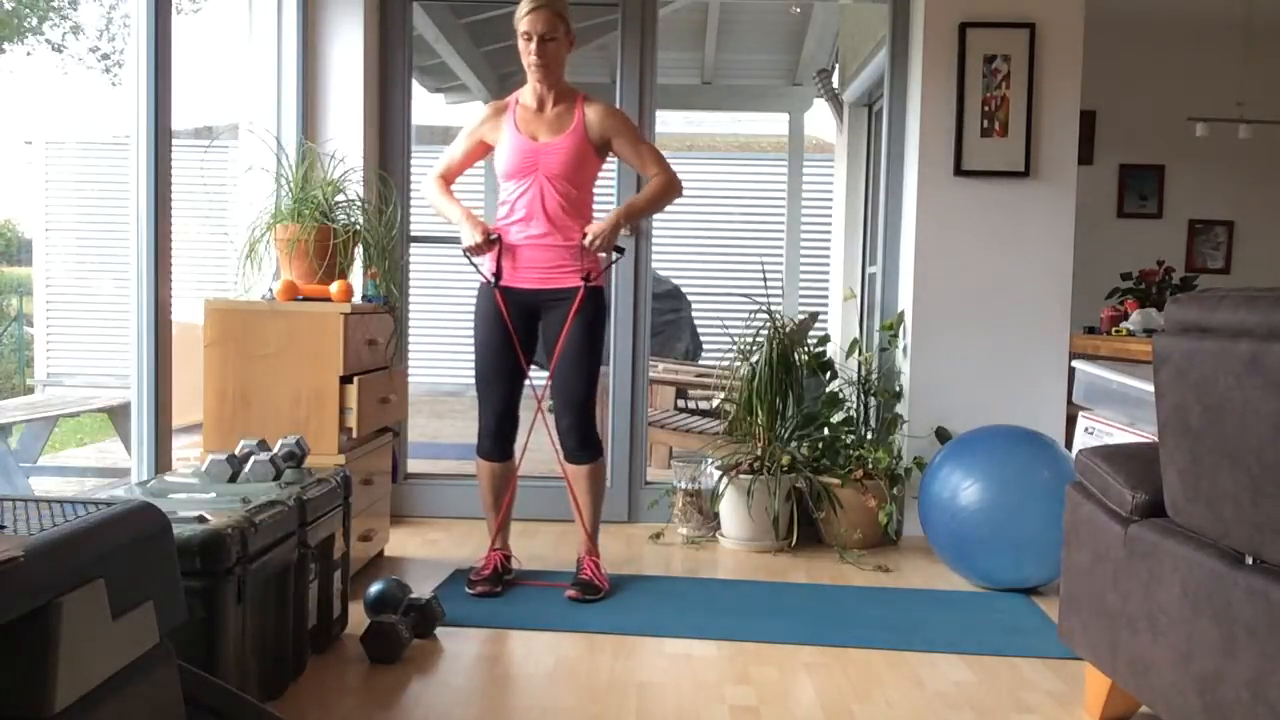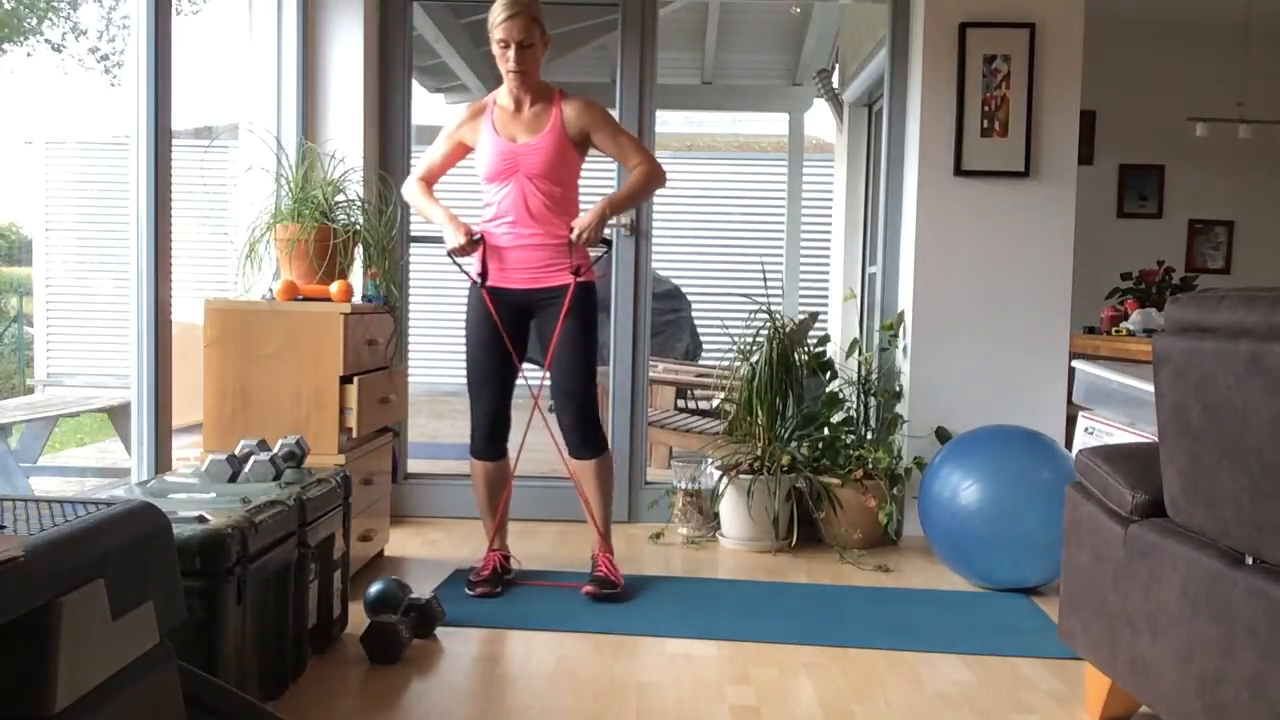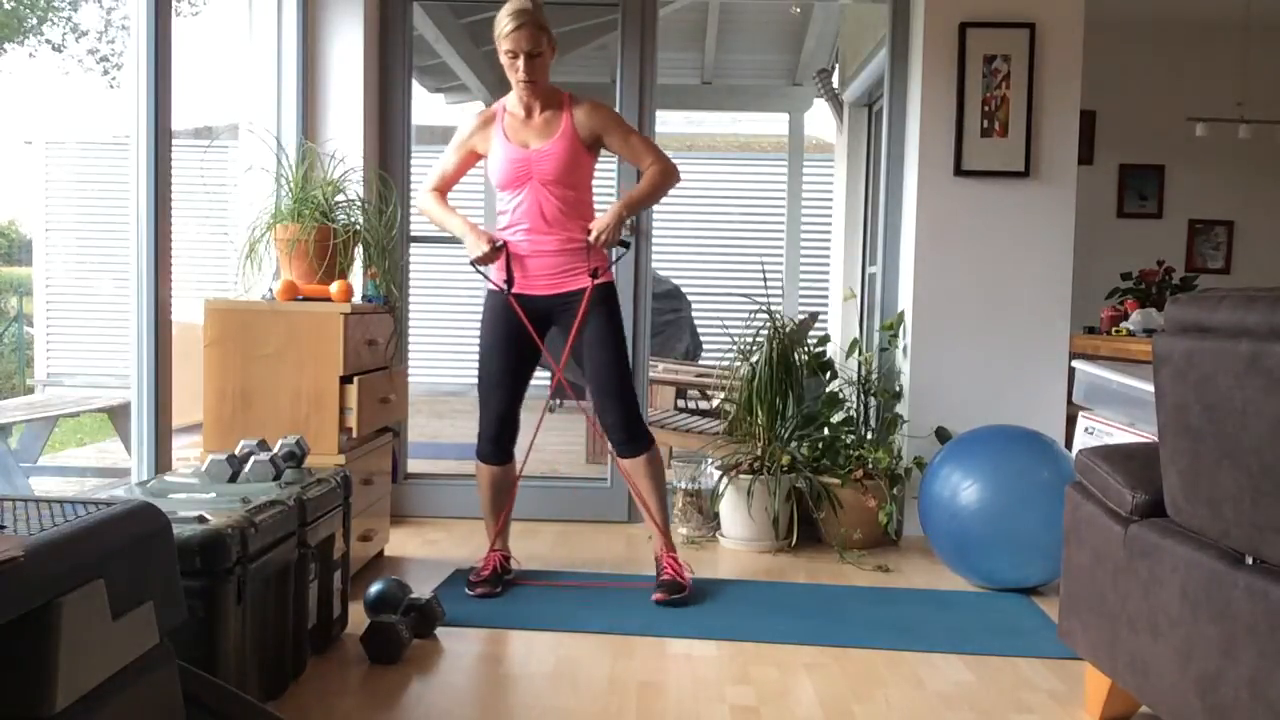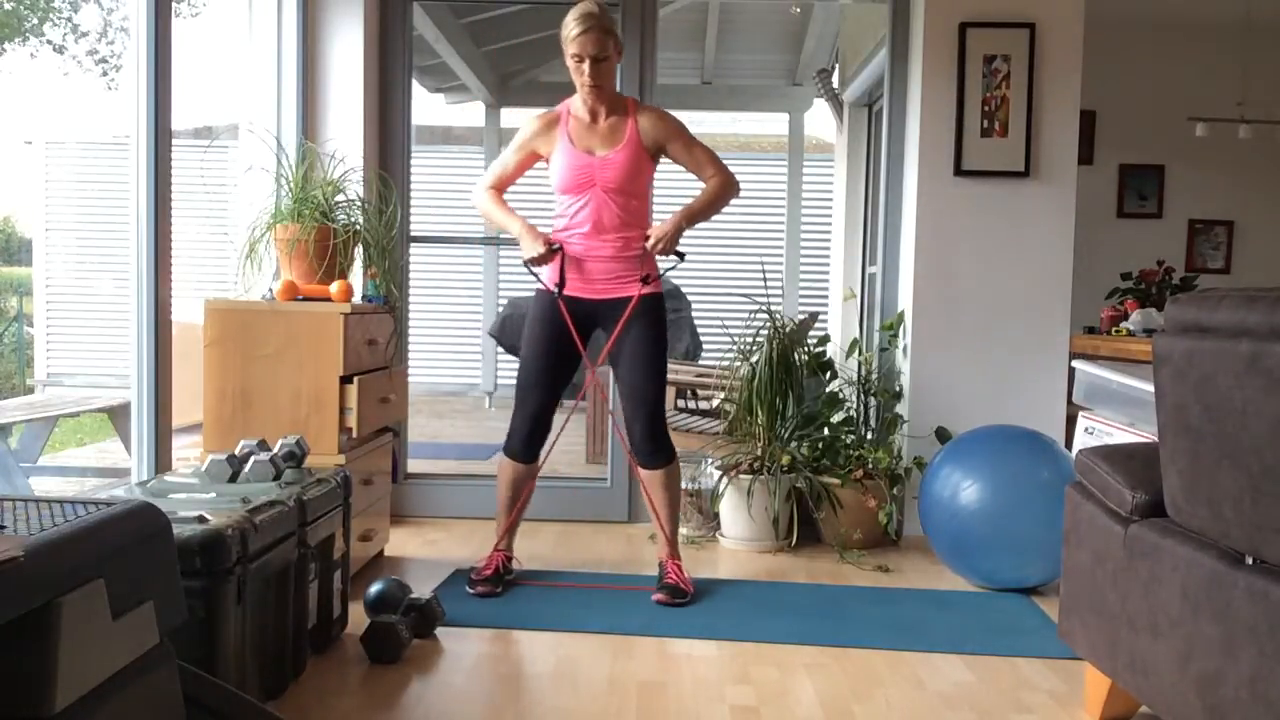
dt=0.3s
person 1, frame 1
left shoulder: (597, 117)
right shoulder: (496, 117)
left elbow: (666, 182)
right elbow: (436, 180)
left wrist: (618, 217)
right wrist: (465, 220)
left hip: (574, 286)
right hip: (506, 284)
left knee: (575, 421)
right knee: (495, 420)
left ankle: (589, 555)
right ankle: (498, 551)
person 1, frame 2
left shoulder: (575, 112)
right shoulder: (474, 119)
left elbow: (650, 171)
right elbow: (416, 183)
left wrist: (603, 210)
right wrist: (447, 222)
left hip: (564, 283)
right hip: (495, 285)
left knee: (578, 417)
right knee: (487, 421)
left ankle: (603, 552)
right ankle: (496, 552)
person 1, frame 3
left shoulder: (586, 116)
right shoulder: (484, 126)
left elbow: (663, 169)
right elbow: (428, 194)
left wrist: (621, 210)
right wrist: (468, 231)
left hip: (584, 286)
right hip: (513, 291)
left knee: (621, 418)
right knee: (495, 425)
left ankle: (666, 553)
right ankle: (497, 551)
person 1, frame 4
left shoulder: (650, 124)
right shoulder: (547, 127)
left elbow: (723, 182)
right elbow: (485, 191)
left wrist: (680, 220)
right wrist: (523, 230)
left hip: (632, 296)
right hip: (562, 293)
left knee: (646, 428)
right knee: (527, 422)
left ankle: (670, 559)
right ankle: (500, 551)
